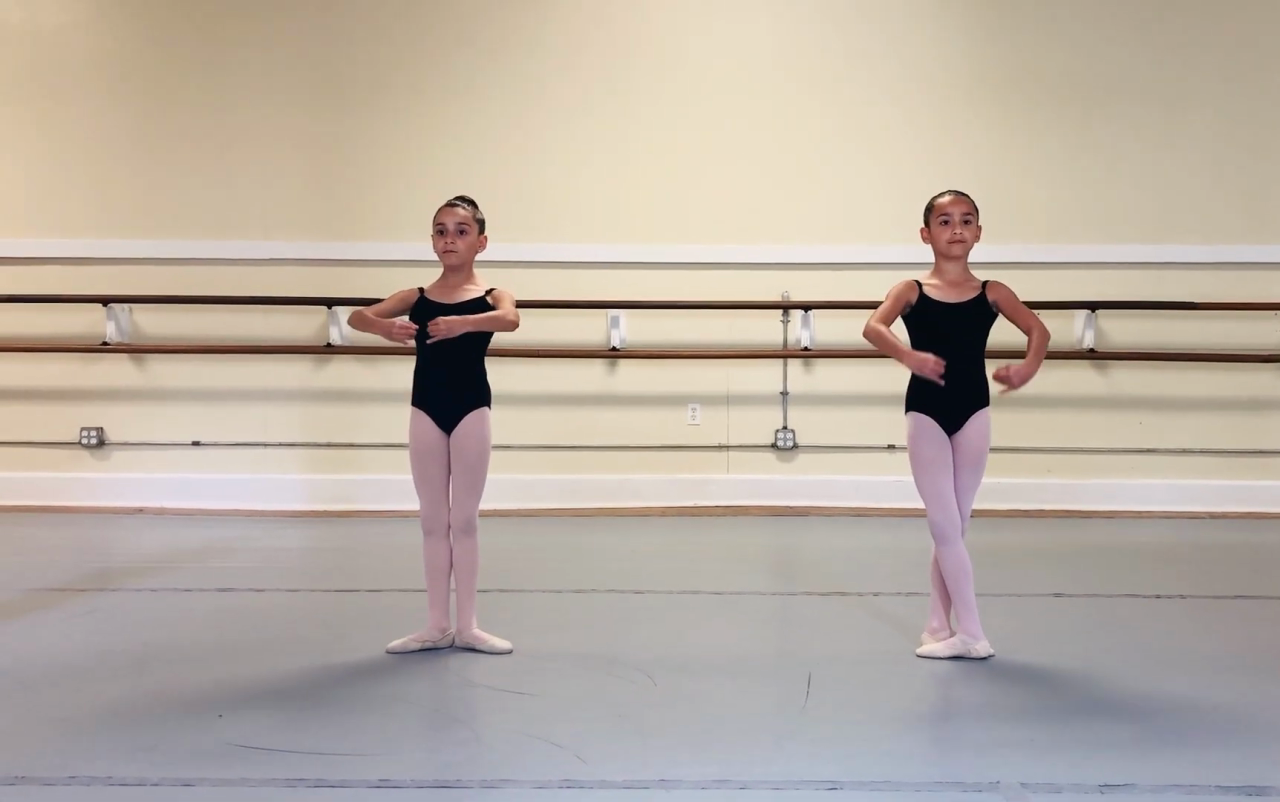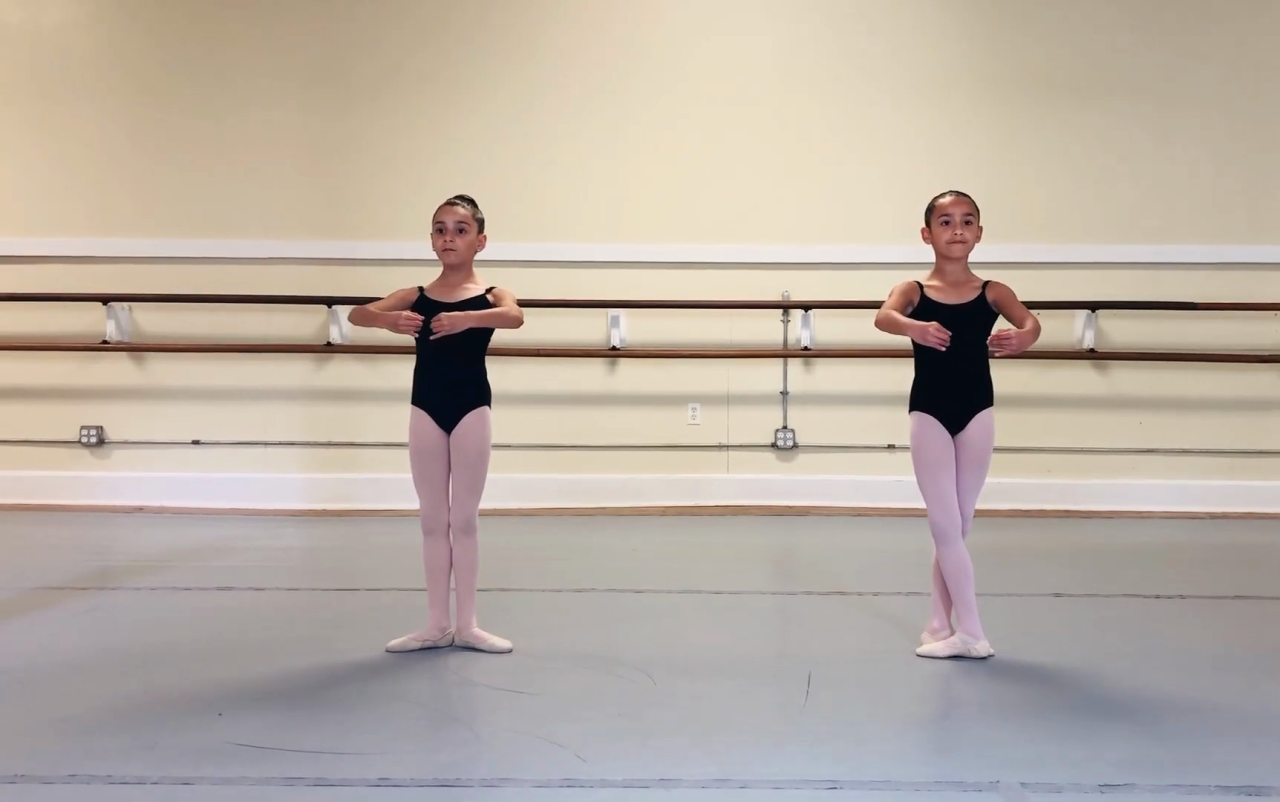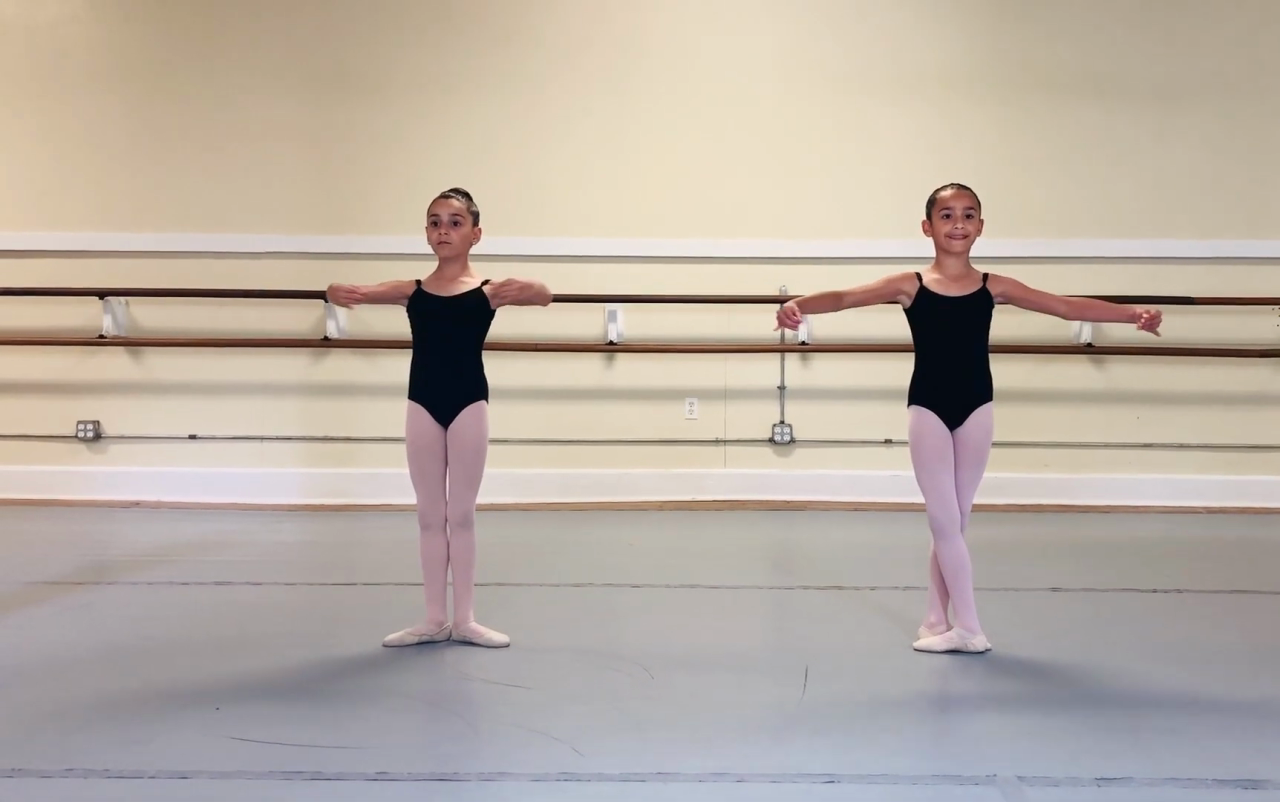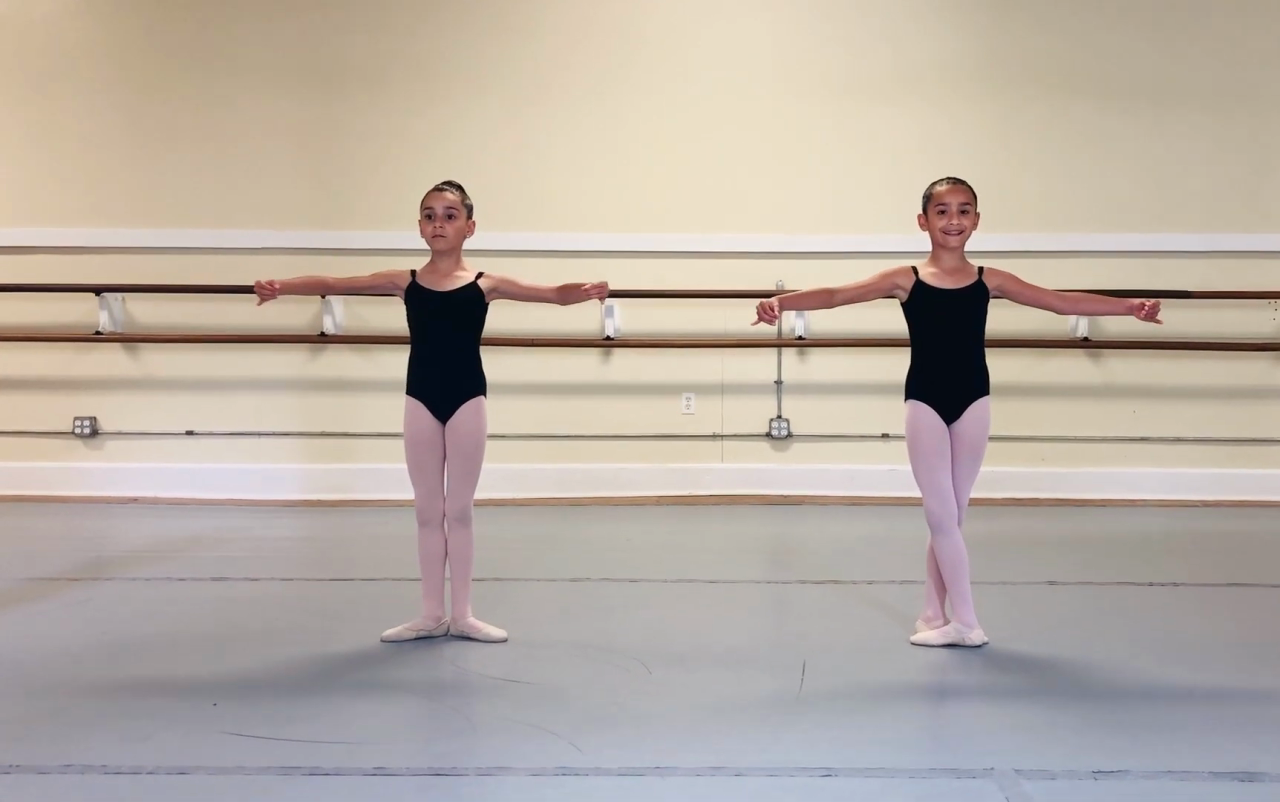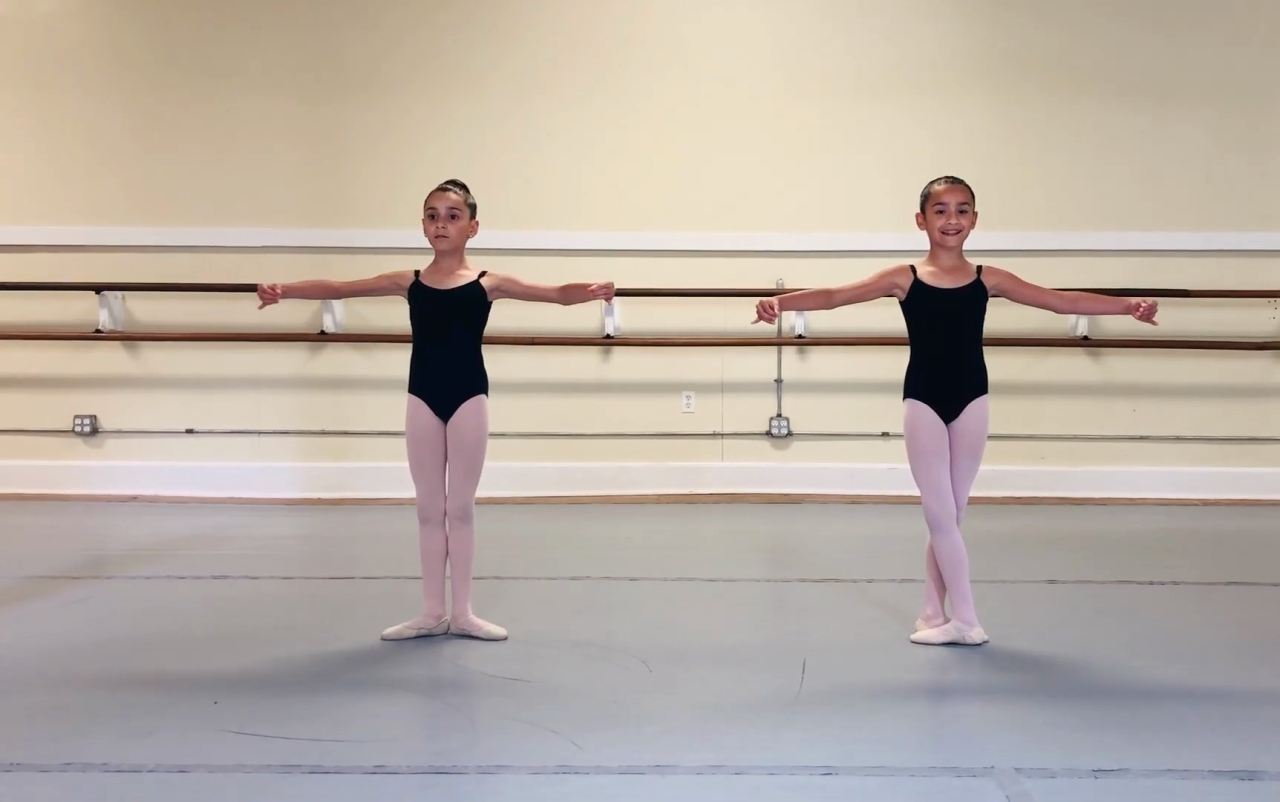
dt=0.5s
person 1, frame 1
left shoulder: (992, 293)
right shoulder: (911, 291)
left elbow: (1038, 330)
right elbow: (872, 328)
left wrist: (1028, 366)
right wrist: (908, 356)
left hip: (973, 414)
right hip: (926, 413)
left knee: (954, 527)
right knee: (944, 525)
left ankle: (939, 627)
right ankle: (970, 632)
person 1, frame 2
left shoulder: (992, 293)
right shoulder: (913, 290)
left elbow: (1029, 322)
right elbow: (886, 317)
left wrist: (1022, 337)
right wrist: (910, 327)
left hip: (976, 413)
right hip: (929, 413)
left knee: (956, 527)
right knee: (945, 526)
left ankle: (940, 626)
right ankle: (970, 633)
person 1, frame 3
left shoulder: (994, 287)
right shoulder: (909, 285)
left elbow: (1065, 306)
right elbow: (843, 297)
left wrist: (1133, 313)
right wrist: (799, 305)
left hip: (976, 407)
right hip: (928, 407)
left knee: (954, 522)
right knee: (944, 521)
left ankle: (936, 621)
right ankle: (968, 627)
person 1, frame 4
left shoulder: (989, 280)
right shoulder: (905, 279)
left elbow: (1061, 301)
right elbow: (835, 295)
left wrist: (1129, 306)
right wrist: (782, 302)
left hip: (972, 401)
right hip: (924, 401)
left knee: (951, 516)
right knee: (941, 515)
left ankle: (934, 615)
right ankle: (964, 621)
person 1, frame 5
left shoulder: (988, 279)
right shoulder: (904, 278)
left elbow: (1060, 300)
right elbow: (834, 296)
left wrist: (1128, 306)
right wrist: (780, 303)
left hip: (971, 400)
right hip: (923, 401)
left knee: (951, 515)
right knee: (940, 515)
left ankle: (934, 614)
right ankle: (965, 619)
person 2, frame 1
left shoulder: (492, 297)
right shoulder: (416, 297)
left elbow: (510, 319)
right elbow: (358, 316)
left wrist: (461, 323)
right wrist: (385, 326)
left hip: (471, 411)
right hip: (426, 412)
left knee: (464, 520)
right knee: (433, 521)
left ankle: (467, 625)
right ankle: (437, 624)
person 2, frame 2
left shoulder: (491, 296)
right shoulder: (415, 297)
left elbow: (515, 316)
right elbow: (357, 314)
left wrist: (466, 319)
right wrist: (388, 320)
left hip: (472, 410)
right hip: (426, 410)
left knee: (464, 520)
right knee: (433, 520)
left ankle: (467, 625)
right ankle: (437, 624)
person 2, frame 3
left shoulder: (490, 290)
right shoulder: (410, 290)
left elbow: (542, 296)
right elbow: (342, 291)
left wrist: (525, 289)
right wrist: (342, 292)
left hip: (468, 404)
right hip: (422, 404)
left knee: (462, 514)
right knee: (429, 515)
left ankle: (464, 618)
right ankle: (434, 617)
person 2, frame 4
left shoulder: (485, 284)
right shoulder: (405, 282)
left elbow: (555, 294)
right elbow: (333, 284)
left wrist: (586, 290)
right wrist: (280, 286)
left hip: (467, 399)
right hip: (421, 400)
left knee: (460, 510)
right knee: (428, 510)
left ankle: (462, 614)
right ankle: (432, 613)
person 2, frame 5
left shoulder: (488, 283)
right shoulder: (408, 282)
left elbow: (557, 294)
right elbow: (337, 287)
left wrist: (592, 291)
right wrist: (283, 289)
left hip: (469, 398)
right hip: (422, 398)
left knee: (461, 508)
right knee: (428, 508)
left ankle: (462, 612)
right ankle: (433, 611)
